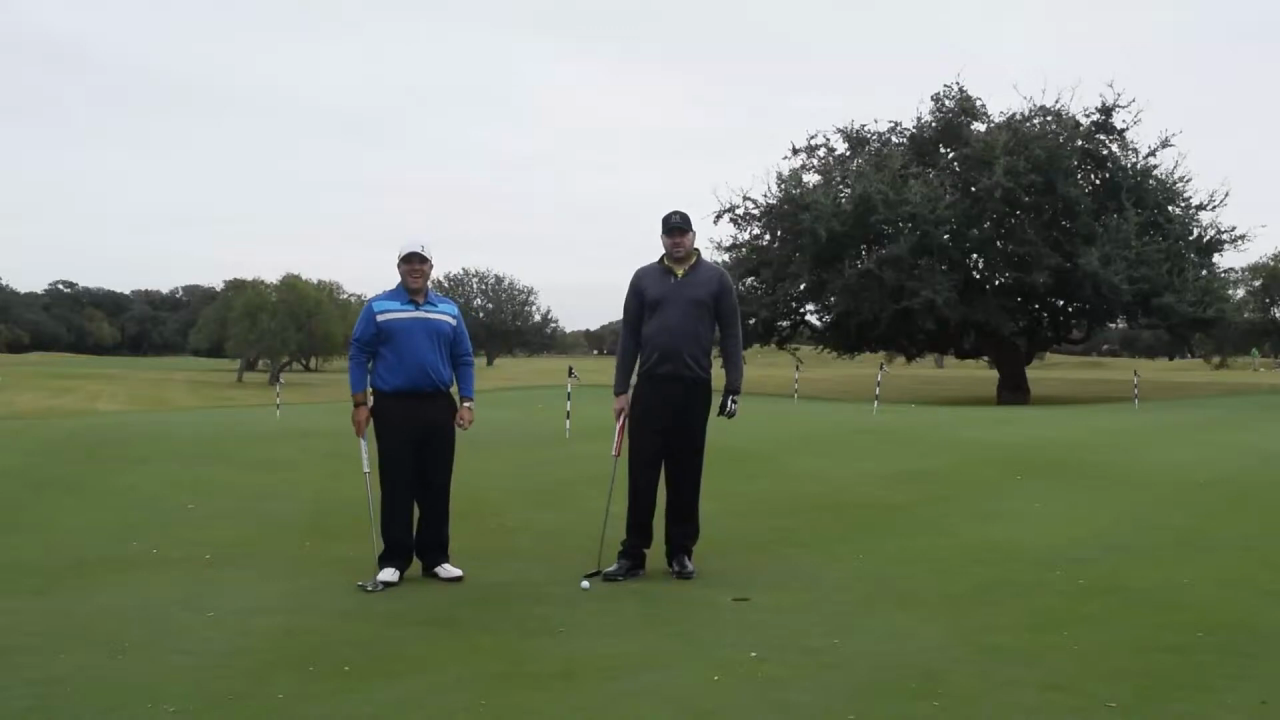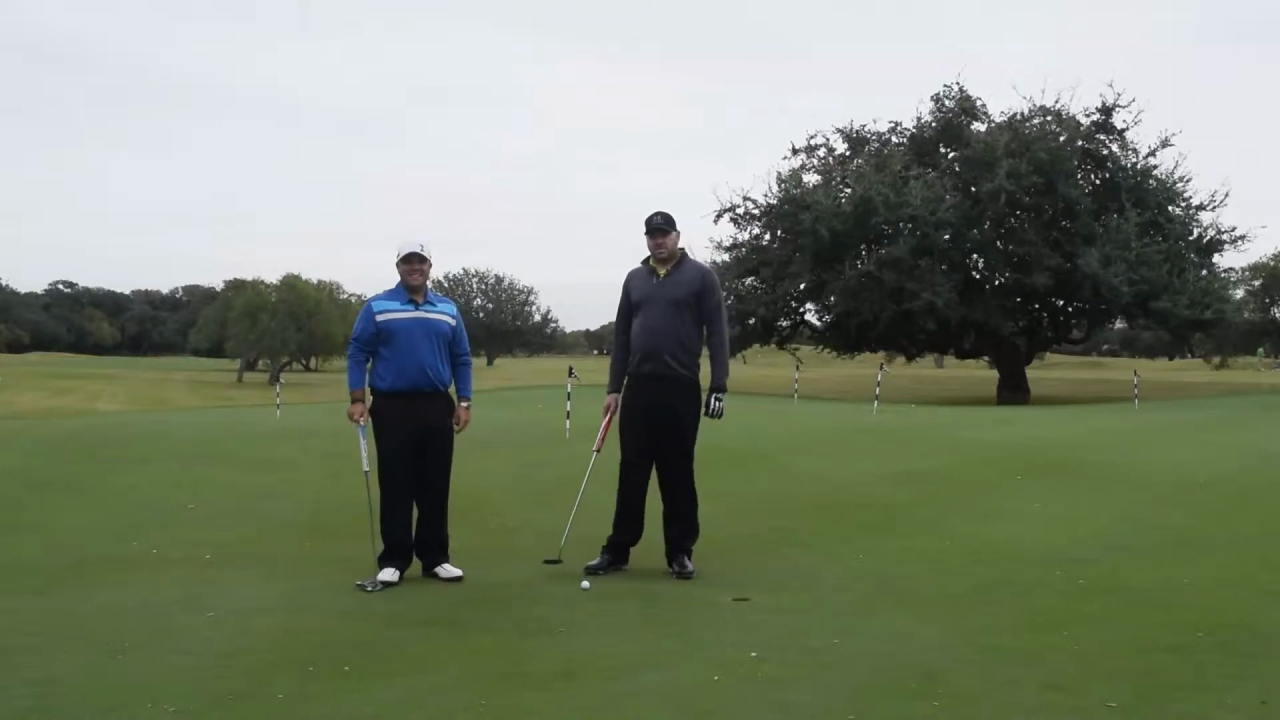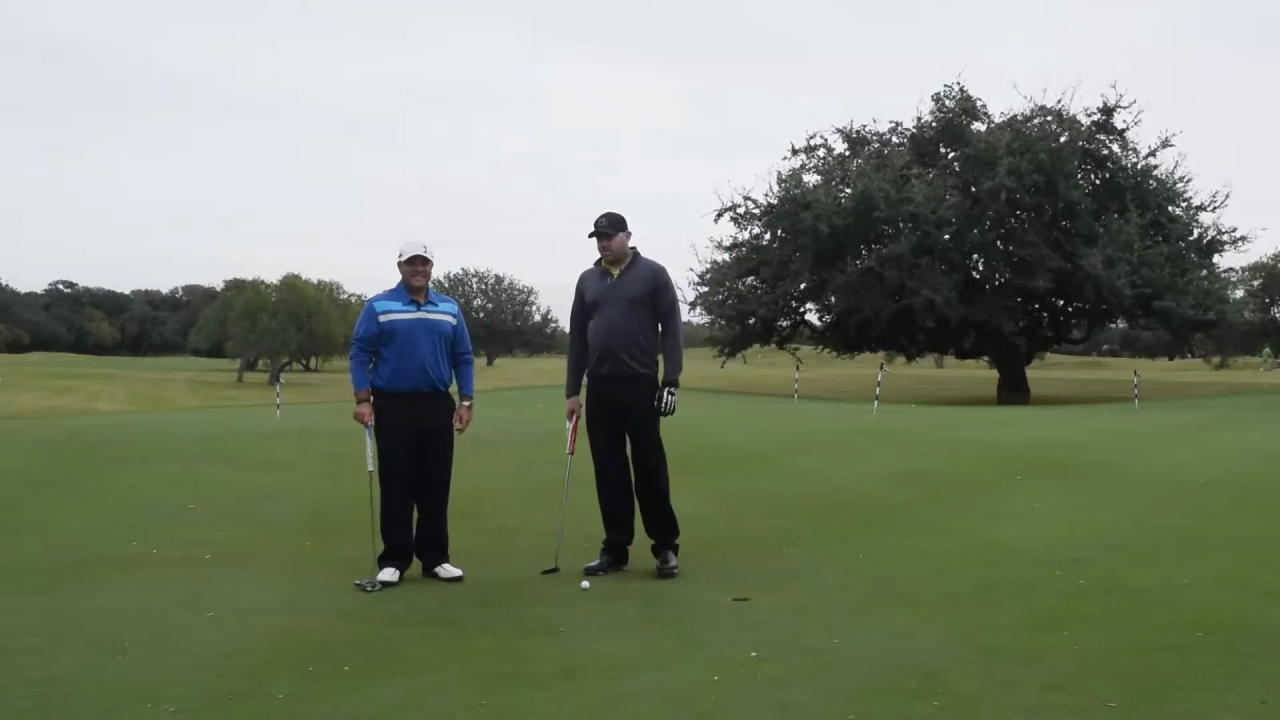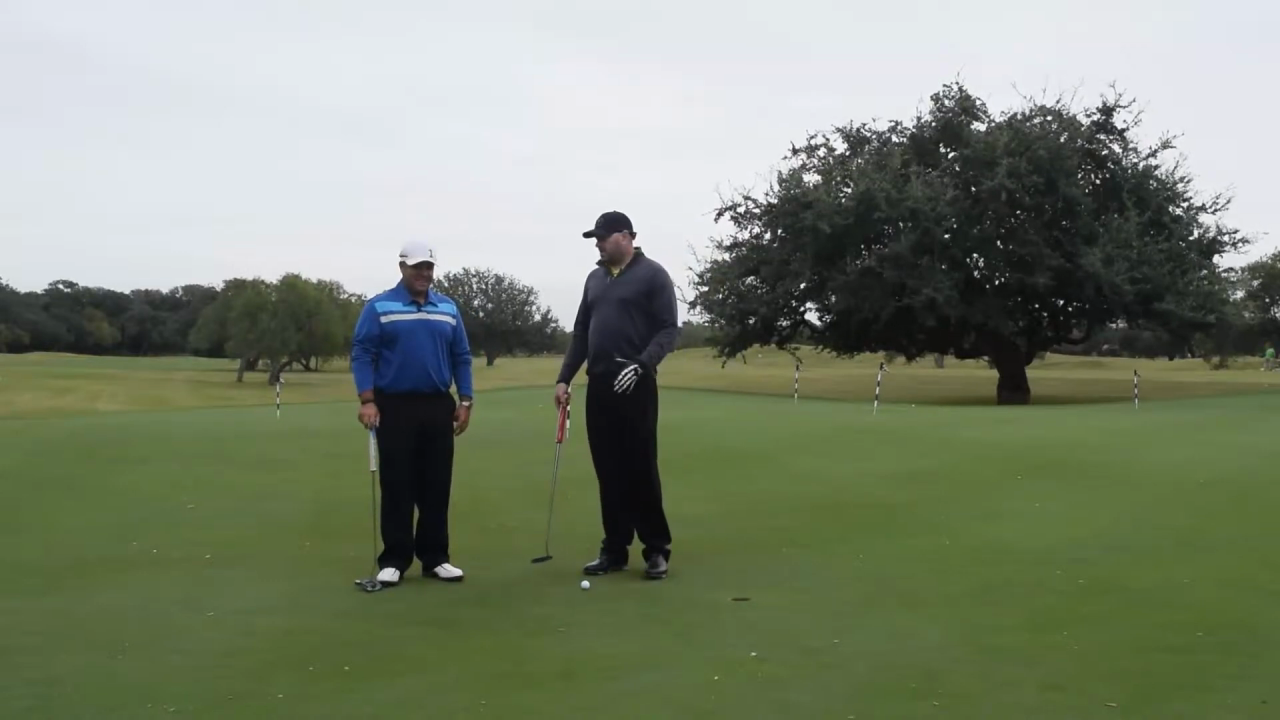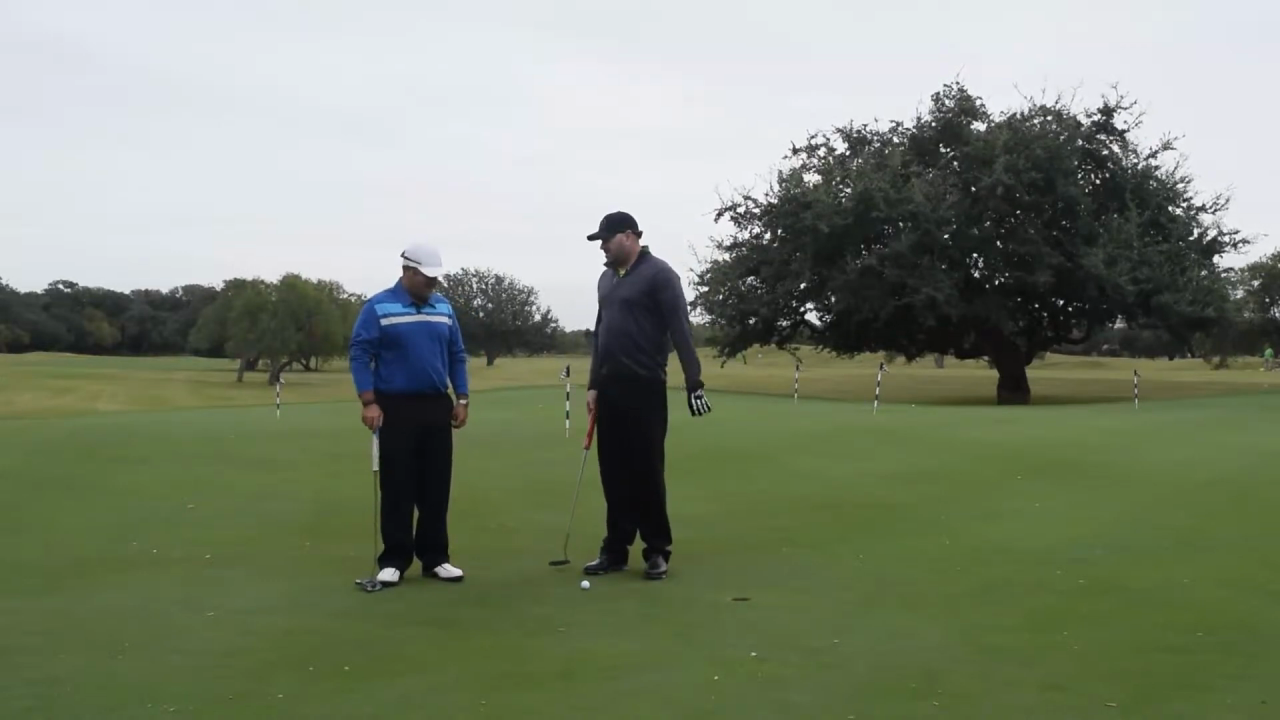
dt=0.7s
person 1, frame 1
left shoulder: (715, 278)
right shoulder: (644, 278)
left elbow: (730, 335)
right elbow: (629, 335)
left wrist: (733, 387)
right wrist: (621, 389)
left hip: (694, 388)
right hip: (650, 387)
left knee: (685, 474)
right knee: (642, 472)
left ankle: (680, 551)
right ankle: (632, 554)
person 1, frame 2
left shoulder: (700, 276)
right shoulder: (634, 279)
left elbow: (717, 333)
right elbow: (622, 335)
left wrist: (718, 386)
right wrist: (614, 388)
left hip: (681, 388)
right hip: (638, 387)
left knee: (678, 473)
right knee: (631, 470)
left ankle: (680, 551)
right ankle: (618, 549)
person 1, frame 3
left shoulder: (653, 274)
right shoulder: (587, 280)
left elbow: (671, 329)
right elbow: (577, 338)
left wrist: (670, 382)
right wrist: (572, 390)
left hip: (640, 385)
right hip: (600, 388)
left knee: (650, 466)
right knee: (608, 471)
left ankle: (665, 544)
right ankle: (615, 549)
person 1, frame 4
left shoulder: (652, 275)
right shoulder: (595, 278)
left elbow: (668, 329)
right elbow: (581, 332)
left wrist: (642, 365)
right wrist: (564, 377)
left hip: (636, 387)
right hip: (599, 386)
left knee: (641, 469)
right knee: (608, 471)
left ankle: (657, 548)
right ankle: (615, 548)
person 1, frame 5
left shoulder: (658, 274)
right shoulder: (607, 278)
left elbow: (680, 330)
left wrist: (693, 383)
right wrist: (593, 384)
left hip: (645, 387)
right hip: (610, 387)
left knee: (647, 470)
right knee: (613, 472)
left ankle: (657, 550)
right ankle: (615, 548)
person 2, frame 1
left shoulder: (449, 310)
right shoulder: (377, 307)
left elbow: (463, 359)
right elbow: (358, 356)
left wrist: (466, 402)
right wrist: (359, 403)
left hip: (438, 407)
right hip: (393, 407)
left knee: (436, 486)
right knee: (396, 486)
left ankle: (435, 558)
right ankle: (393, 560)
person 2, frame 2
left shoulder: (448, 310)
right shoulder: (377, 307)
left elbow: (462, 359)
right elbow: (357, 353)
left wrist: (464, 402)
right wrist: (357, 399)
left hip: (437, 407)
right hip: (392, 407)
left knee: (435, 487)
right knee: (395, 486)
left ankle: (435, 557)
right ankle: (394, 560)
person 2, frame 3
left shoulder: (450, 308)
right shoulder: (378, 307)
left elbow: (463, 357)
right elbow: (360, 354)
left wrist: (466, 401)
right wrist: (362, 399)
left hip: (437, 406)
right hip: (393, 406)
left knee: (436, 486)
right knee: (396, 486)
left ankle: (435, 558)
right ankle: (394, 560)
person 2, frame 4
left shoulder: (448, 308)
right shoulder: (378, 307)
left elbow: (462, 357)
right elbow: (362, 355)
left wrist: (465, 401)
right wrist: (367, 400)
left hip: (437, 406)
right hip: (394, 407)
left knee: (436, 486)
right knee: (397, 486)
left ankle: (435, 557)
right ankle: (394, 560)
person 2, frame 5
left shoulder: (444, 308)
right shoulder: (378, 307)
left elbow: (457, 355)
right elbow: (360, 355)
left wrist: (461, 399)
right wrist: (369, 402)
left hip: (436, 406)
right hip: (394, 408)
left knee: (436, 486)
right knee: (397, 487)
left ankle: (435, 558)
right ankle: (394, 560)
